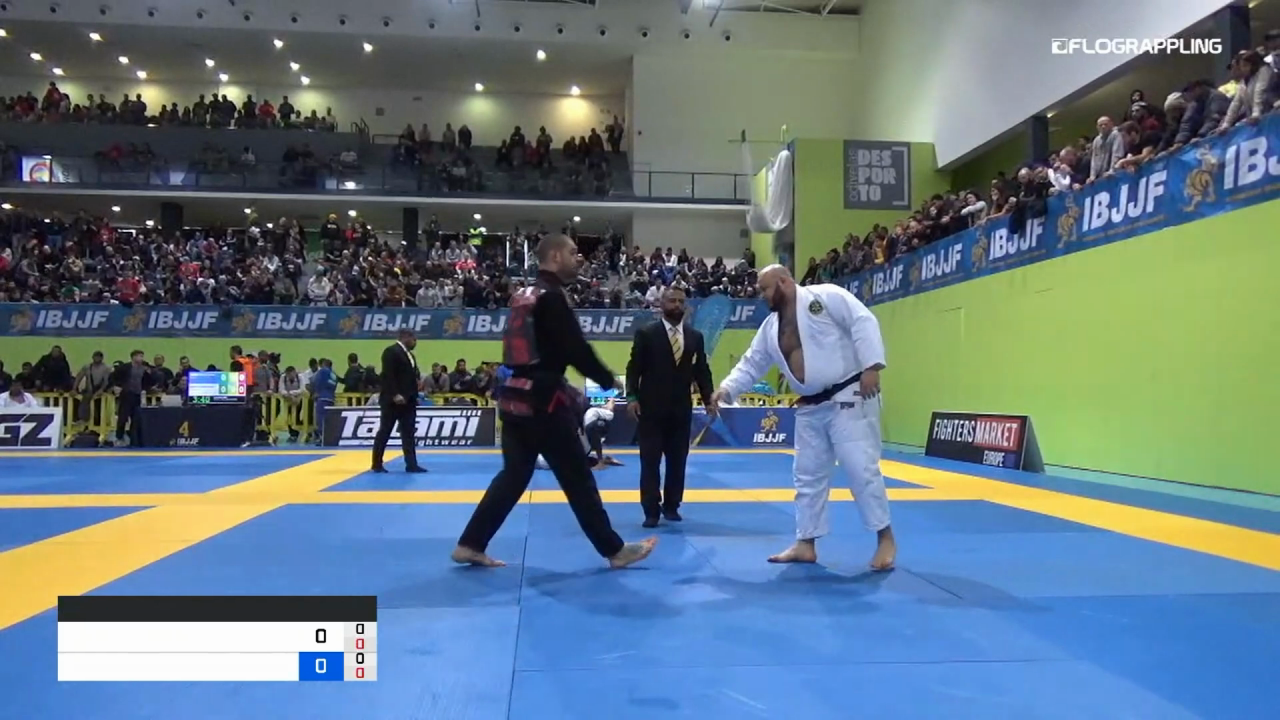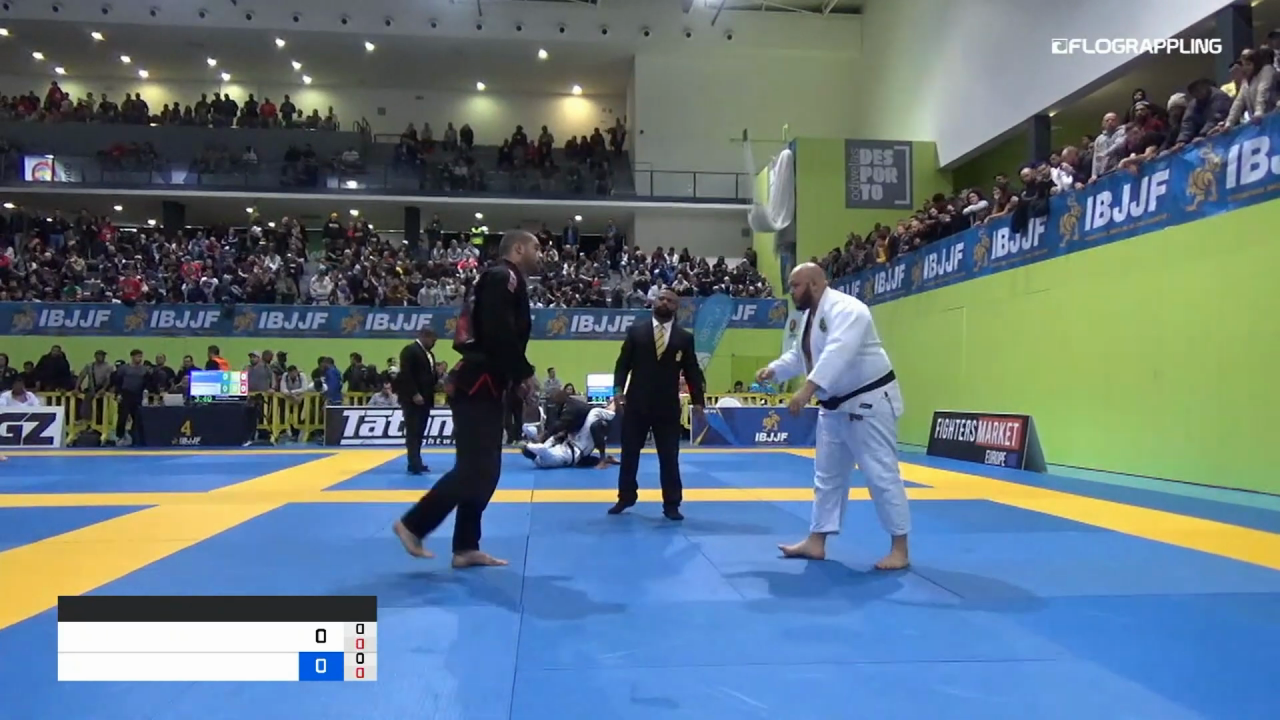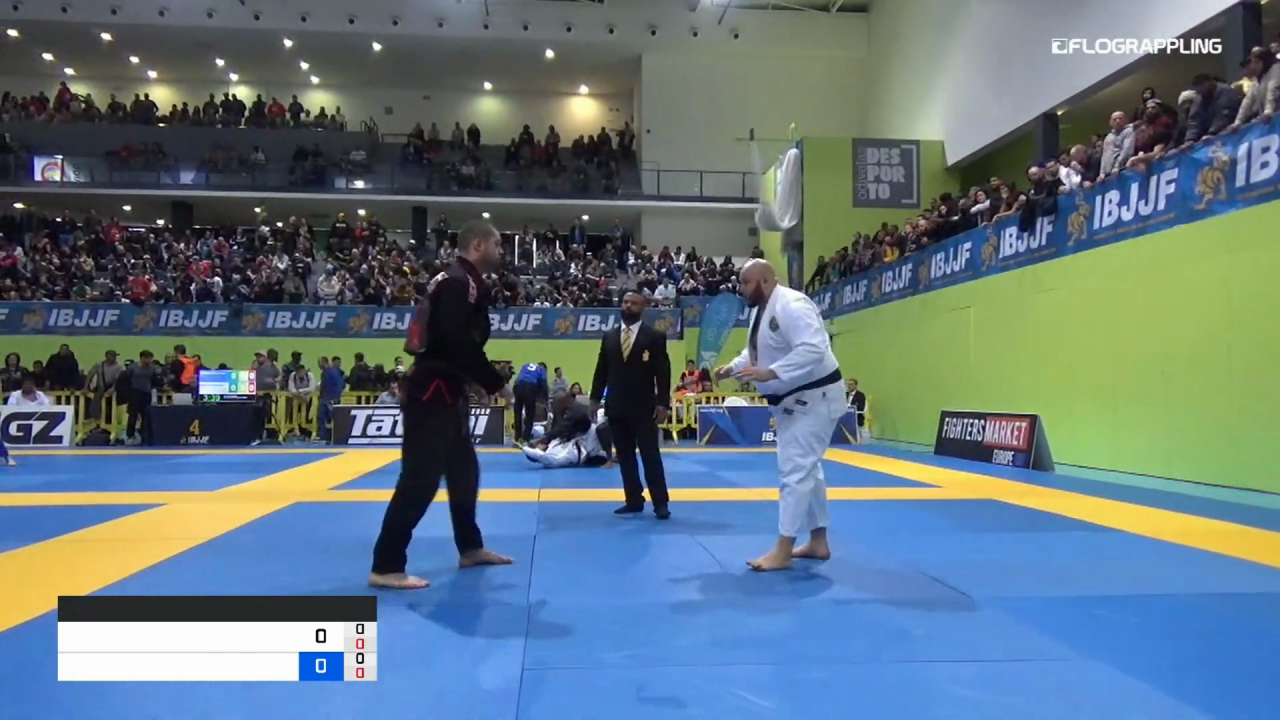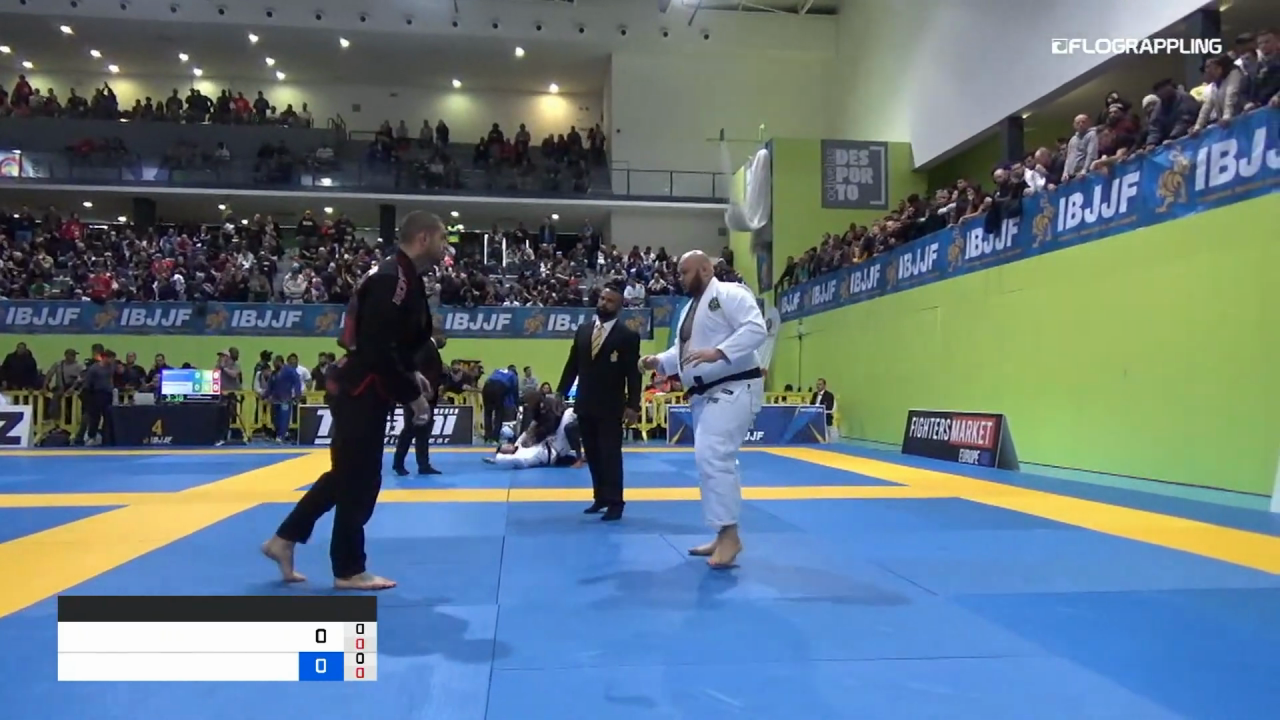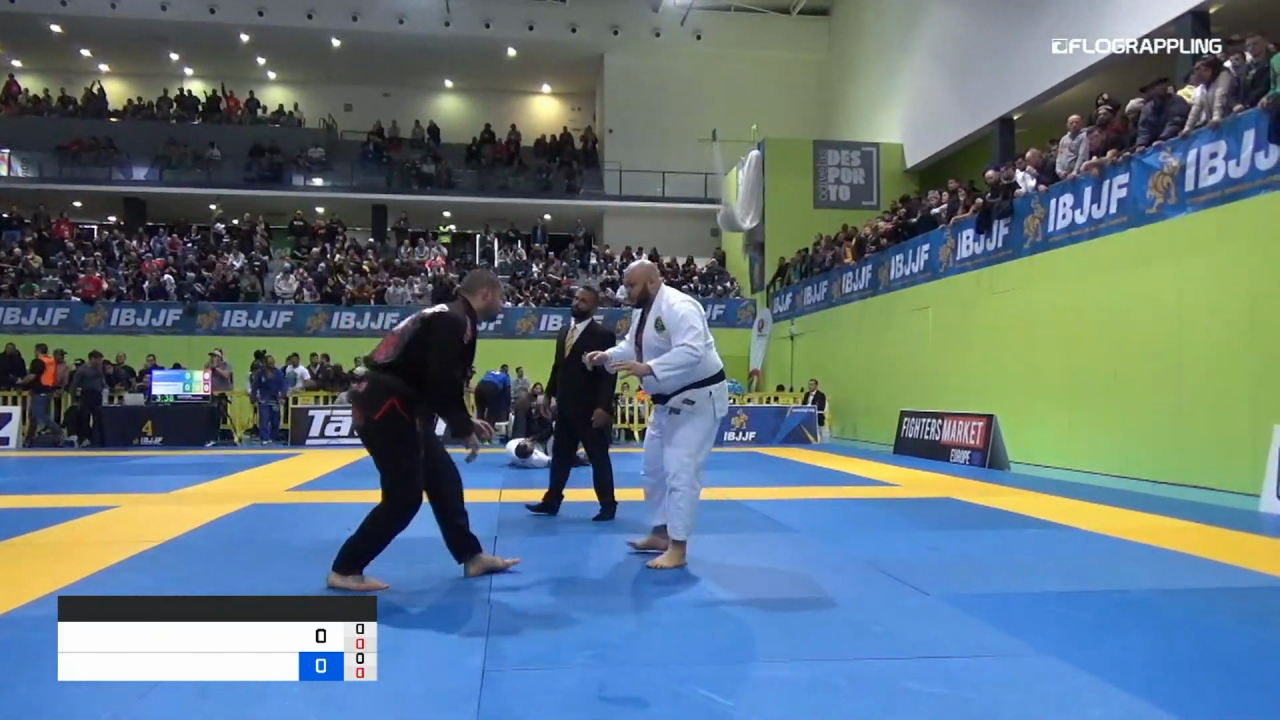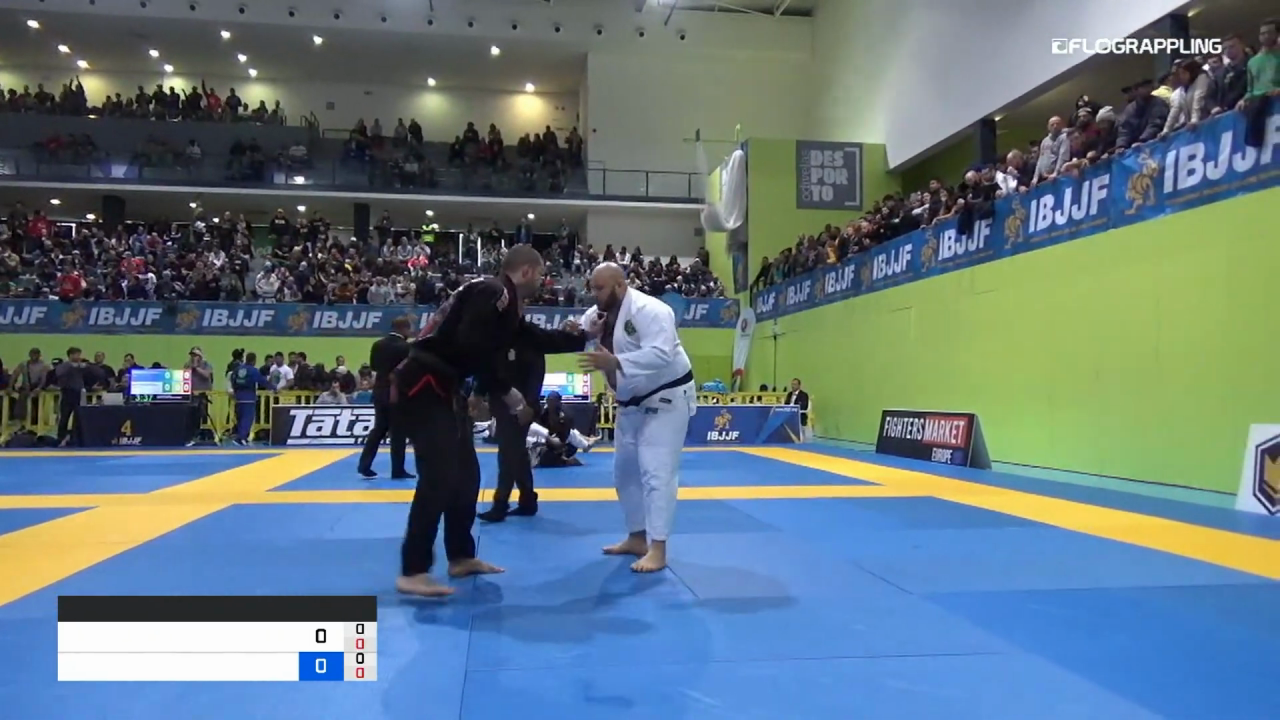
dt=0.7s
person 1, frame 1
left shoulder: (526, 294)
right shoulder: (552, 296)
right elbow: (575, 349)
left wrist: (562, 386)
right wrist: (608, 379)
left hip: (516, 394)
right hip: (541, 398)
left knee: (514, 474)
right knee: (577, 476)
left ankle: (470, 545)
right ankle: (613, 549)
person 1, frame 2
left shoulder: (506, 282)
right shoulder: (503, 278)
right elbow: (499, 334)
left wrist: (516, 377)
right wrist: (523, 372)
left hip: (483, 385)
right hip: (478, 385)
left knee: (482, 469)
right knee: (478, 469)
left ankle: (466, 548)
right ankle: (413, 524)
person 1, frame 3
left shoulder: (457, 280)
right shoulder: (460, 283)
right elbow: (463, 346)
left wrist: (484, 383)
right wrist: (497, 384)
left hip: (437, 389)
right hip: (432, 393)
left knee: (464, 471)
right knee: (421, 479)
left ankle: (471, 547)
right ankle: (386, 566)
person 1, frame 4
left shoulder: (403, 277)
right shoulder: (391, 280)
right elbow: (378, 347)
left wrist: (410, 375)
right wrist: (411, 395)
left hip: (363, 387)
right hip: (363, 390)
left knee: (351, 474)
right knee: (360, 480)
left ankle: (285, 539)
right ankle: (349, 570)
person 1, frame 5
left shoulder: (446, 318)
right shoulder: (454, 323)
right elbow: (443, 384)
left wrist: (466, 422)
right wrist: (464, 429)
left hip: (396, 406)
right hip: (386, 408)
left knee: (444, 480)
right knee: (403, 495)
left ankle: (472, 556)
right ankle: (346, 570)
person 1, frame 6
left shoulder: (502, 301)
right shoulder: (494, 292)
right elbow: (472, 344)
right wrist: (504, 390)
left hip: (437, 387)
right hip: (423, 386)
left knee: (465, 473)
right knee: (441, 477)
left ankle: (461, 557)
right ankle: (414, 571)
person 2, frame 1
left shoulder: (827, 296)
right shoulder: (771, 324)
left elbow: (863, 323)
right elbow: (752, 365)
left wrist: (870, 366)
right wrist: (727, 388)
left hip: (848, 397)
right hip: (811, 406)
left knee: (860, 467)
right knee: (809, 474)
left ankle: (885, 539)
right ankle: (805, 545)
person 2, frame 2
left shoulder: (843, 309)
right shoulder: (811, 315)
left elbow: (839, 352)
right elbow: (800, 354)
left wrist: (808, 387)
right wrist: (774, 369)
left hip: (868, 402)
right hip: (835, 406)
left knee: (880, 473)
right knee: (828, 474)
left ankle: (900, 547)
right ankle: (816, 541)
person 2, frame 3
left shoulder: (792, 306)
right shoulder: (760, 310)
left elbow: (813, 351)
right elbow: (755, 351)
left wrist: (768, 373)
right wrist: (734, 367)
left hip: (813, 398)
right hip: (792, 399)
left knee: (795, 470)
right knee: (806, 469)
left ankle: (783, 550)
right ankle: (818, 541)
person 2, frame 4
left shoulder: (731, 294)
right shoulder: (691, 306)
left elbow: (756, 329)
right elbow: (682, 349)
left wrist: (718, 352)
right wrist: (658, 361)
left hip: (734, 390)
right hip: (706, 393)
left knee: (712, 458)
right knee: (714, 462)
left ankle: (729, 536)
right ankle: (723, 537)
person 2, frame 5
left shoulder: (678, 307)
right shoulder: (643, 311)
left elbow: (690, 352)
right elbow: (632, 347)
left wrist: (647, 369)
right wrist: (606, 357)
left hip: (696, 398)
right hip: (669, 400)
left knee: (681, 471)
right knee: (654, 467)
left ankle: (678, 548)
right ankle: (660, 534)
person 2, frame 6
left shoulder: (648, 310)
right shoulder: (600, 313)
left elbow: (659, 354)
left wrist: (613, 361)
right wrist: (583, 333)
left hip: (667, 398)
right hip: (632, 403)
left knee: (656, 471)
right knee: (625, 472)
left ankle: (657, 548)
right ankle: (637, 537)
person 3, frame 1
left shoulder: (695, 337)
right shoulder: (646, 334)
left elbow: (702, 371)
right elbow: (633, 368)
left wrist: (708, 400)
right wrist: (632, 397)
left hip: (681, 409)
right hip: (651, 408)
left knee: (678, 460)
right knee: (650, 459)
left ankle: (671, 505)
right ankle: (652, 511)
person 3, frame 2
left shoulder: (685, 337)
right shoulder: (636, 331)
left elbow: (693, 371)
right elbow: (623, 363)
left wrist: (698, 400)
right wrist: (619, 389)
left hip: (667, 406)
right hip: (636, 403)
left knee: (669, 457)
right knee: (629, 452)
left ankle: (671, 504)
right ankle: (626, 497)
person 3, frame 3
left shoulder: (655, 337)
right shoulder: (609, 337)
left elbow: (663, 372)
right elbow: (601, 370)
left wrist: (662, 402)
right wrist: (595, 399)
left hip: (643, 407)
right hip: (616, 406)
left knee: (649, 453)
right knee: (624, 455)
left ankle: (660, 501)
right ankle: (633, 500)
person 3, frame 4
left shoulder: (627, 336)
right shoulder: (583, 330)
left elbow: (634, 373)
right elbow: (573, 363)
left wrist: (632, 405)
right wrist: (562, 392)
left hip: (610, 406)
right hip: (585, 404)
left knee: (610, 454)
right knee: (592, 454)
left ankle: (614, 503)
right ankle: (600, 497)
person 3, frame 5
left shoulder: (602, 335)
right shoulder: (565, 332)
left elbow: (608, 374)
left wrist: (603, 407)
right wrist: (548, 395)
left hip: (590, 409)
right hip: (566, 407)
left knee: (598, 457)
right knee: (560, 455)
left ankle: (608, 505)
right ankle: (552, 501)
person 3, frame 6
left shoulder: (529, 333)
left elbow: (536, 373)
left wrist: (529, 403)
left knee: (510, 452)
right knee: (513, 452)
left ankle: (500, 506)
right ankle: (527, 502)
